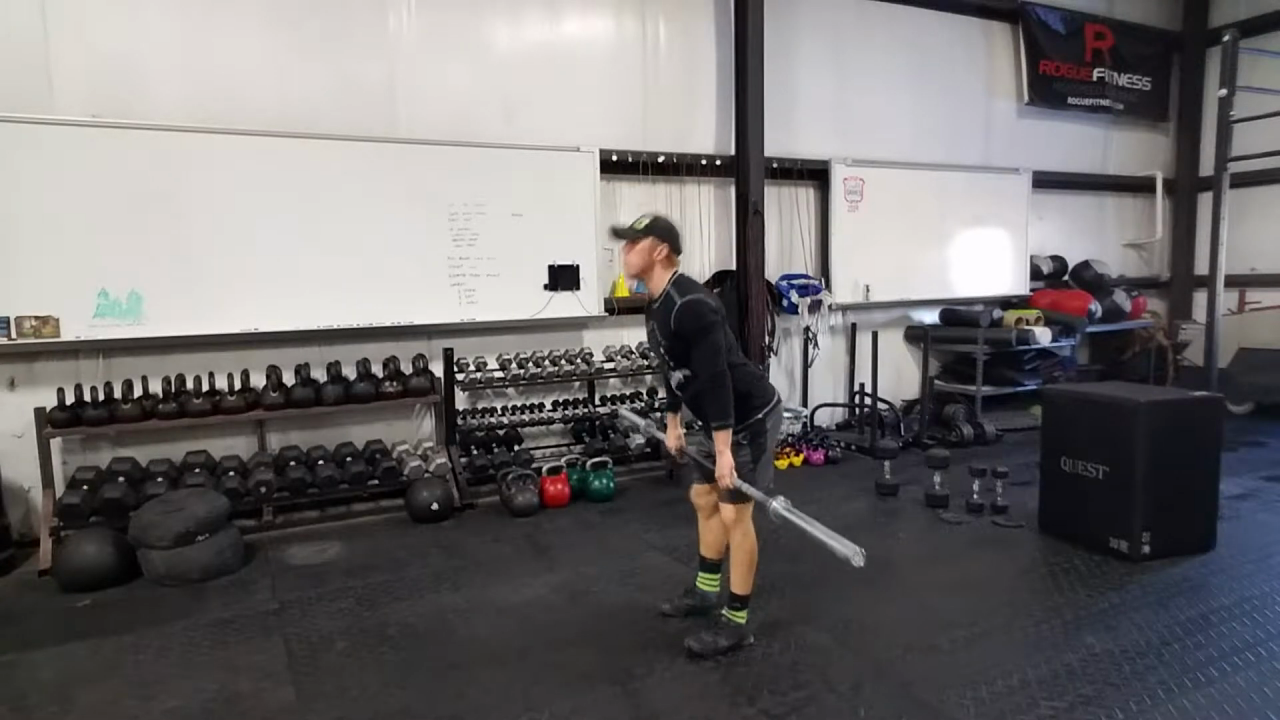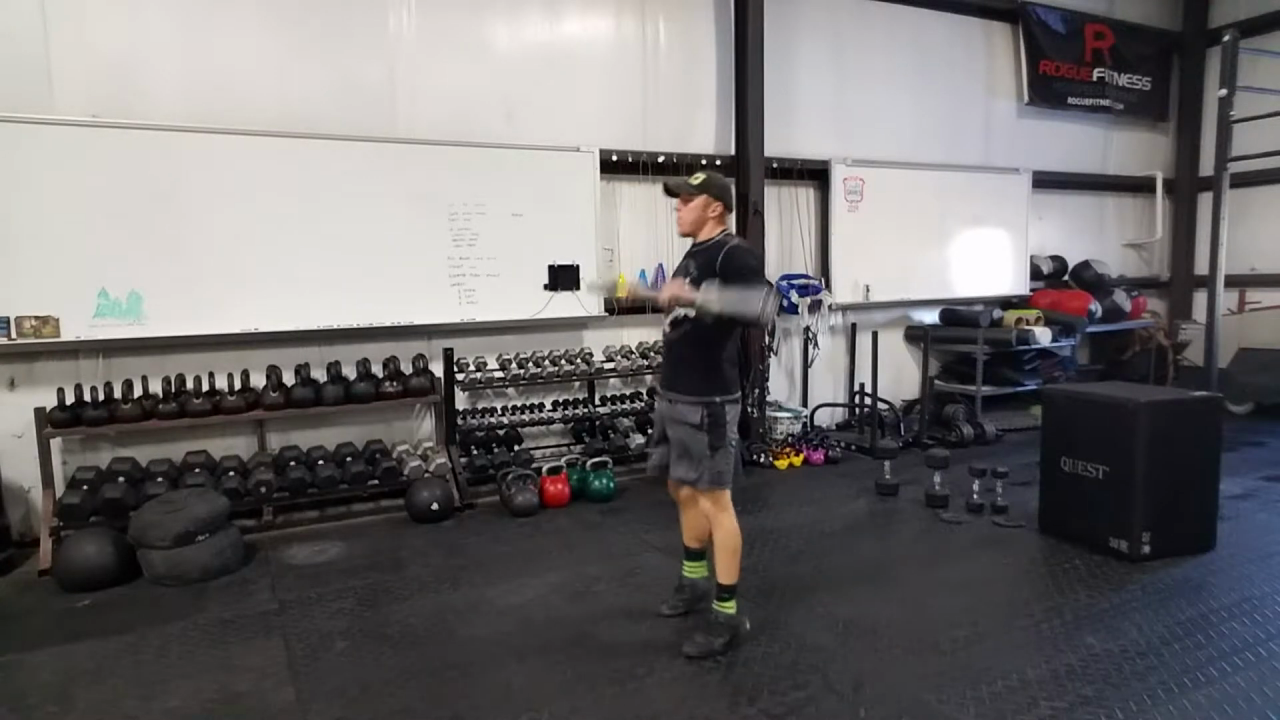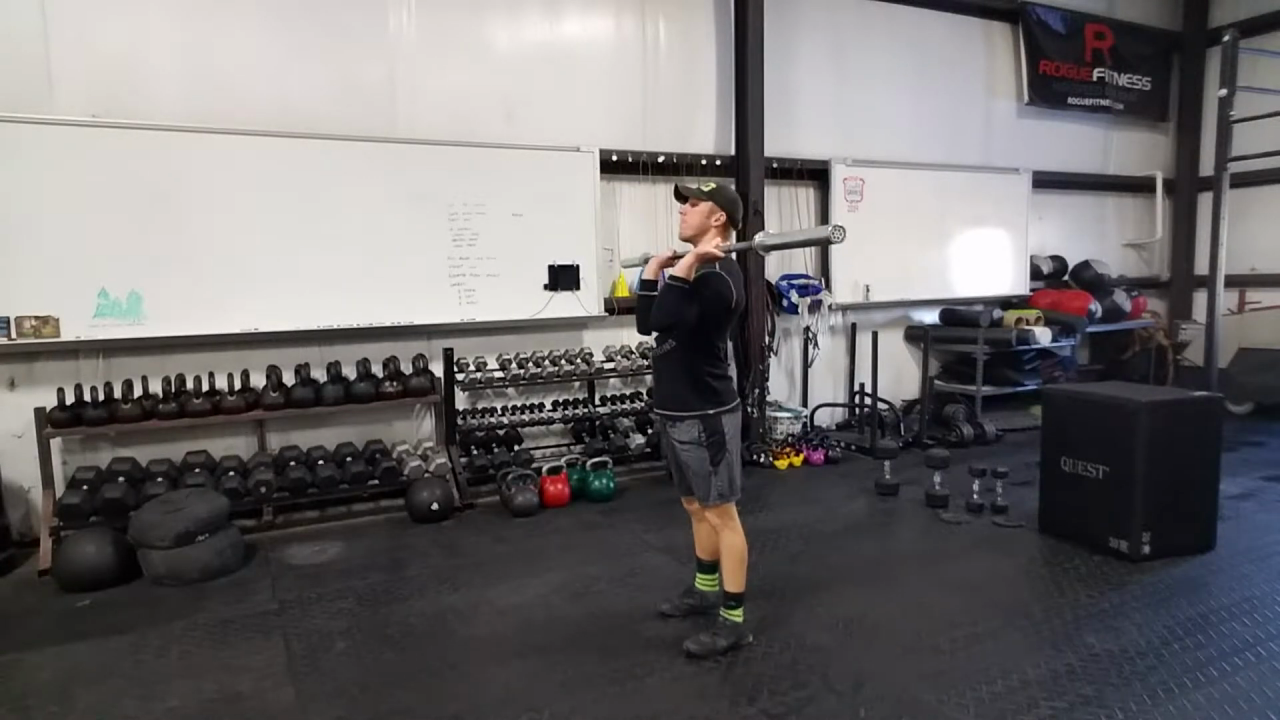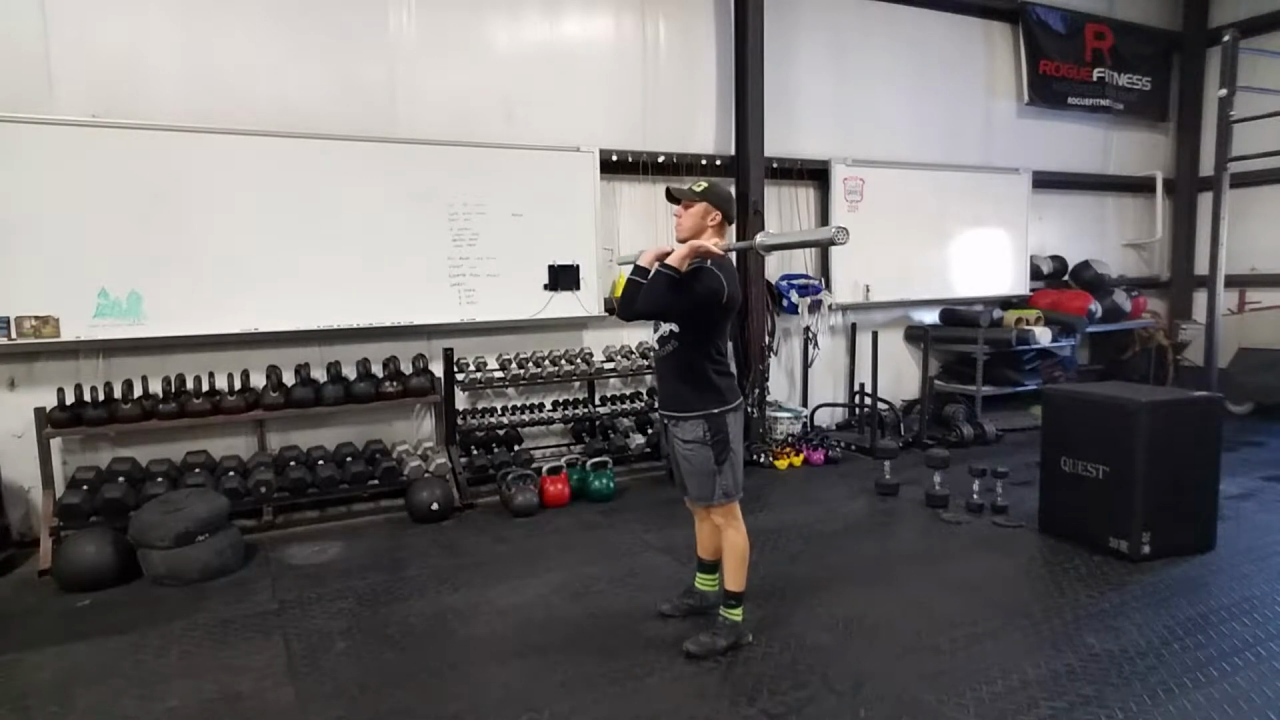
dt=0.4s
person 1, frame 1
left shoulder: (690, 305)
right shoulder: (657, 307)
left elbow: (716, 378)
right elbow: (674, 371)
left wrist: (725, 451)
right wrist: (673, 423)
left hip: (750, 416)
right hip: (719, 417)
left knee: (733, 512)
right knee: (703, 499)
left ankle: (735, 622)
right ankle: (706, 591)
person 1, frame 2
left shoulder: (733, 254)
right shoulder: (695, 254)
left wrist: (689, 296)
right wrist: (665, 296)
left hip: (707, 399)
right hip: (672, 394)
left knee: (714, 502)
right knee: (684, 491)
left ankle: (727, 614)
right ankle: (695, 583)
person 1, frame 3
left shoulder: (717, 278)
right shoulder: (691, 271)
left elbow: (665, 320)
right elbow: (647, 323)
left wrist: (687, 266)
right wrist: (653, 270)
left hip: (707, 414)
right hip: (675, 411)
left knee: (720, 513)
right knee: (695, 507)
left ankle: (733, 621)
right ankle: (705, 590)
person 1, frame 4
left shoulder: (711, 276)
right shoulder: (691, 271)
left elbow: (644, 306)
right elbow: (627, 307)
left wrist: (679, 257)
right wrist: (649, 259)
left hip: (710, 414)
right hip: (680, 411)
left knee: (723, 511)
right knee: (700, 507)
left ankle: (732, 621)
right ankle: (704, 590)
